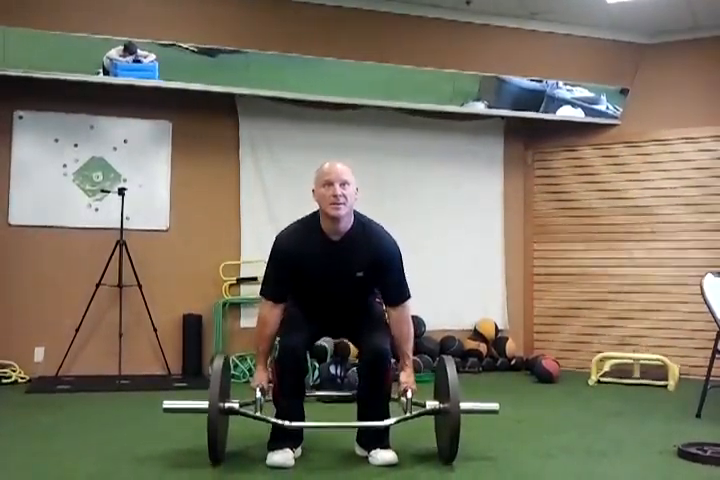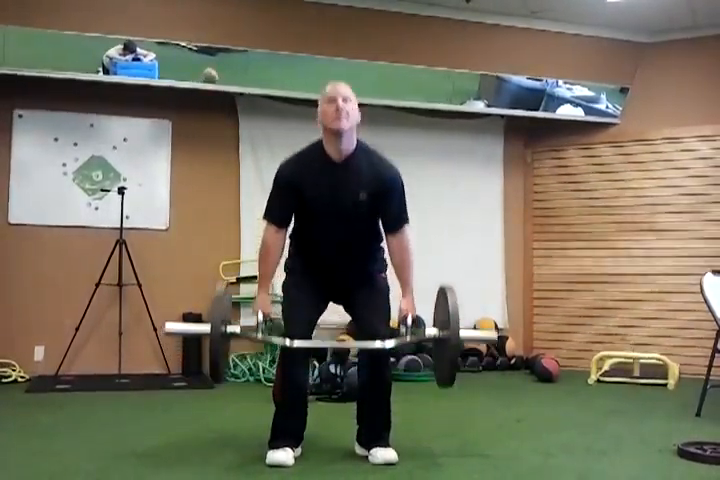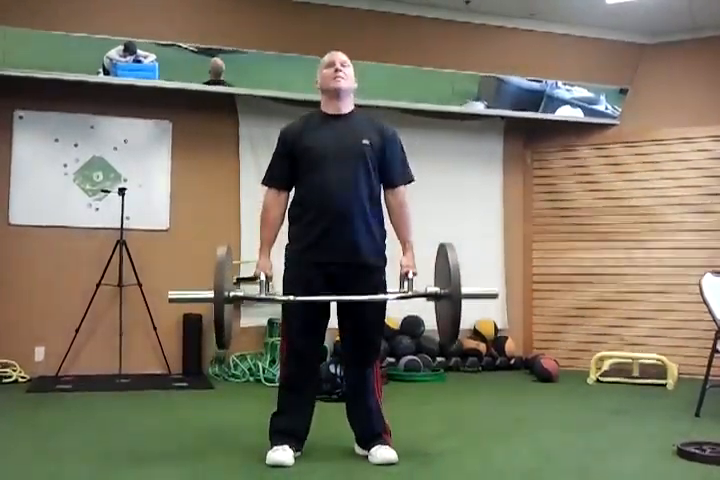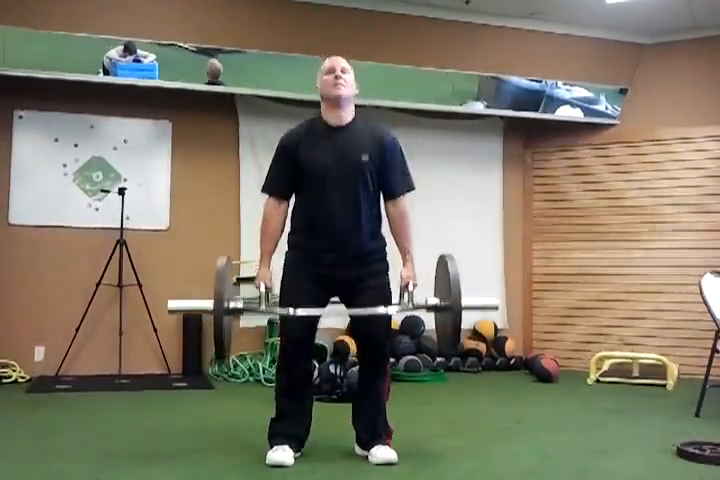
dt=0.4s
person 1, frame 1
left shoulder: (380, 242)
right shoulder: (291, 241)
left elbow: (398, 306)
right elbow: (272, 305)
left wrist: (407, 367)
right wrist: (261, 368)
left hip: (360, 310)
right hip: (306, 309)
left knee: (378, 351)
right knee: (289, 350)
left ankle: (373, 440)
right ankle: (286, 440)
person 1, frame 2
left shoulder: (381, 170)
right shoulder: (295, 169)
left elbow: (397, 234)
right elbow: (275, 231)
left wrist: (407, 295)
right wrist: (263, 291)
left hip: (365, 274)
right hip: (307, 273)
left knee: (377, 345)
right knee: (293, 345)
left ankle: (374, 439)
right ankle: (285, 440)
person 1, frame 3
left shoulder: (380, 132)
right shoulder: (296, 132)
left elbow: (396, 193)
right elbow: (276, 195)
left wrist: (407, 249)
right wrist: (264, 253)
left hip: (365, 258)
right hip: (307, 259)
left knee: (363, 351)
right knee: (301, 351)
left ankle: (371, 437)
right ankle: (286, 438)
person 1, frame 4
left shoulder: (381, 140)
right shoulder: (295, 141)
left elbow: (396, 203)
right elbow: (276, 205)
left wrist: (407, 261)
right wrist: (264, 264)
left hip: (367, 265)
right hip: (306, 264)
left knee: (376, 342)
right knee: (295, 342)
left ankle: (373, 437)
right ankle: (286, 438)
